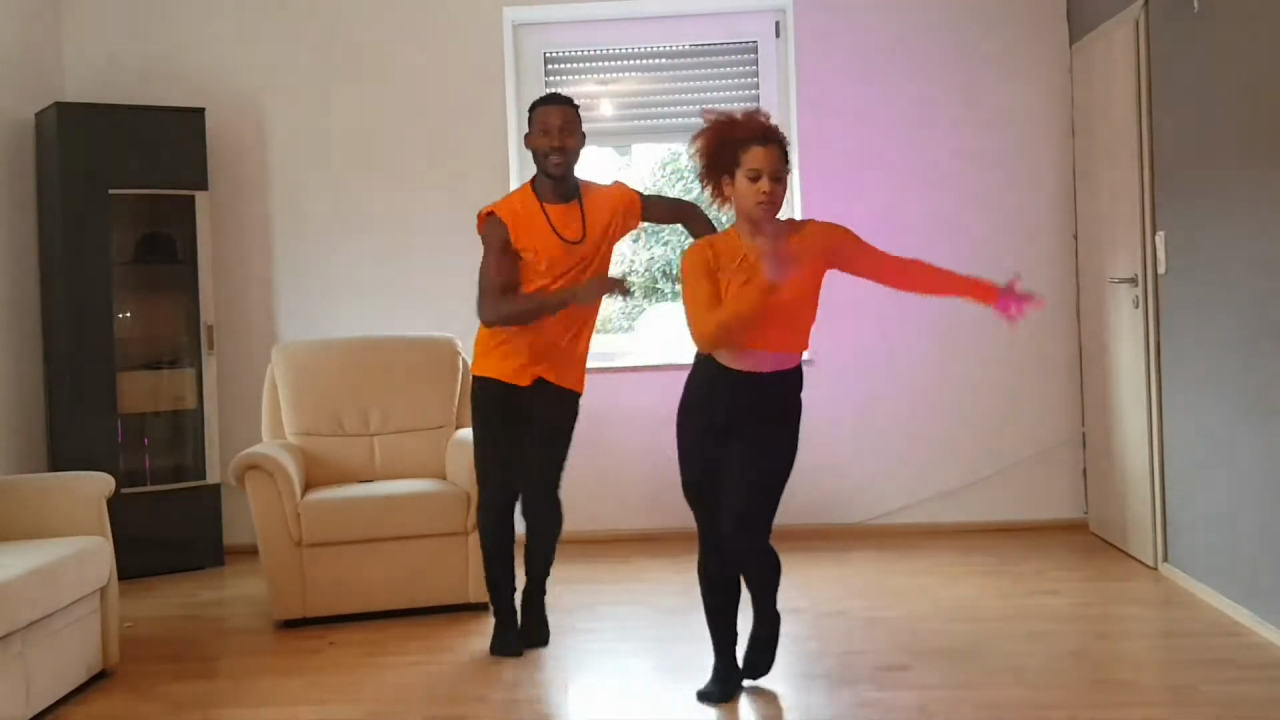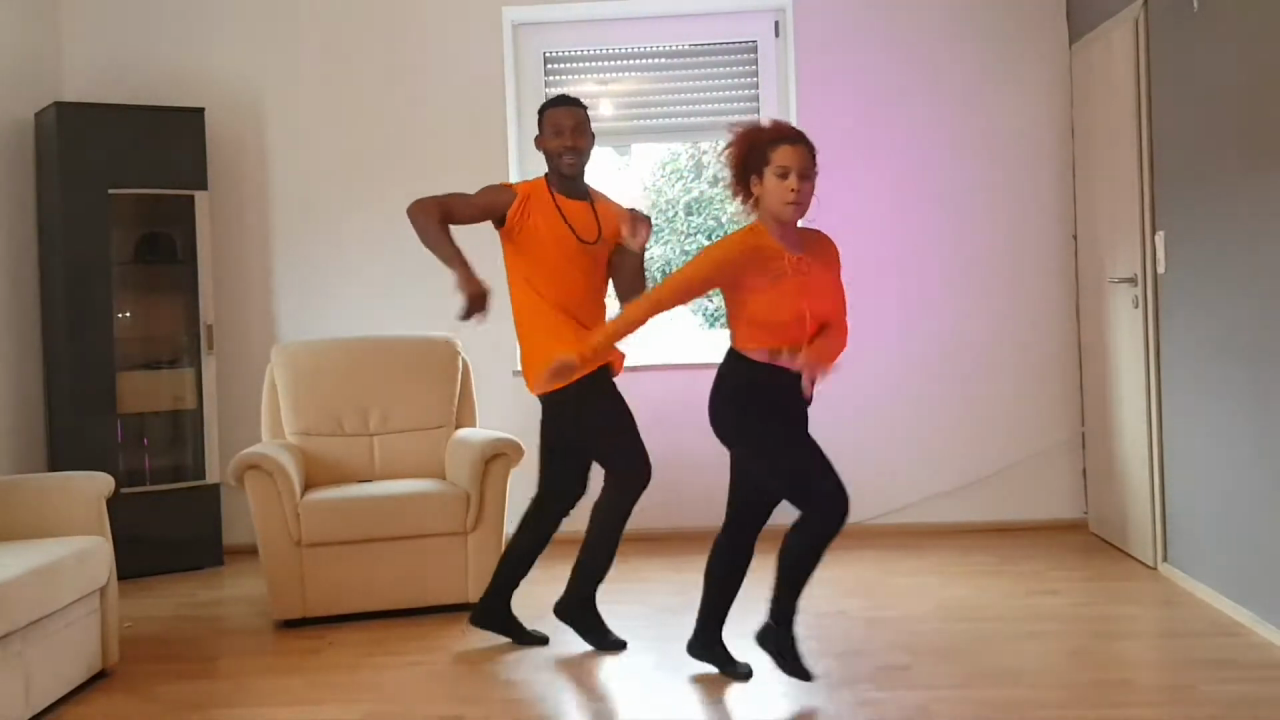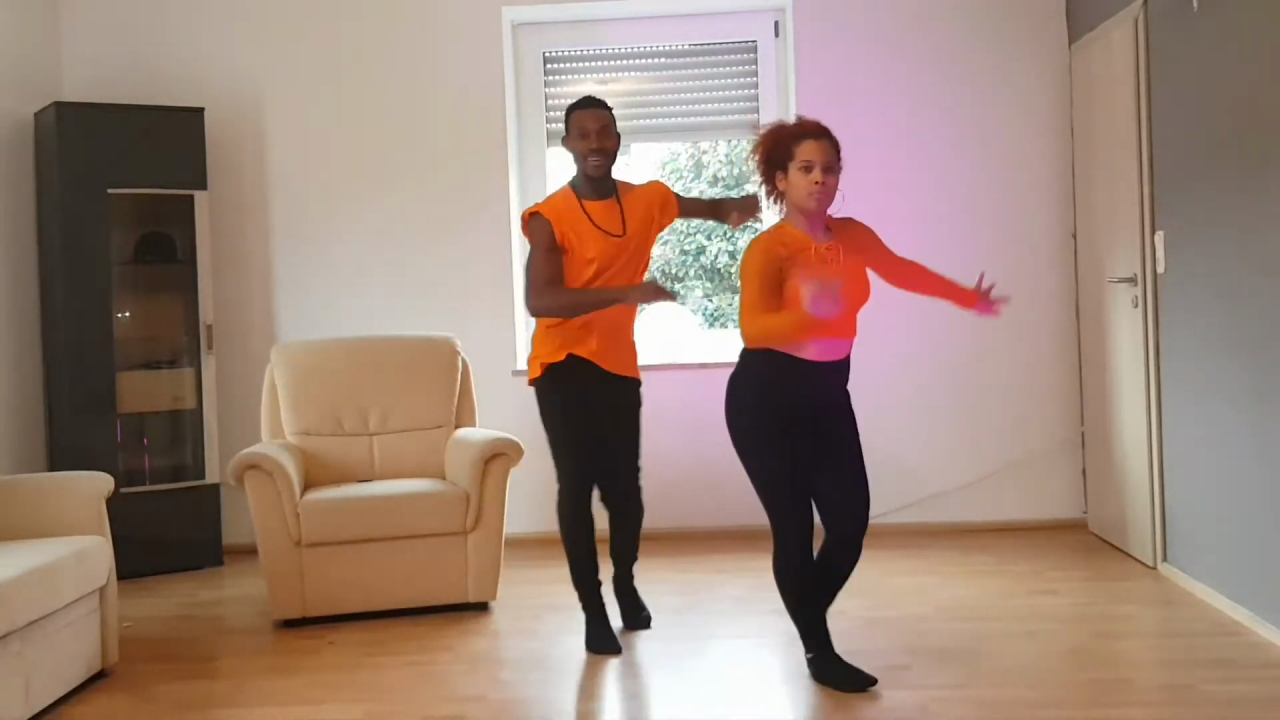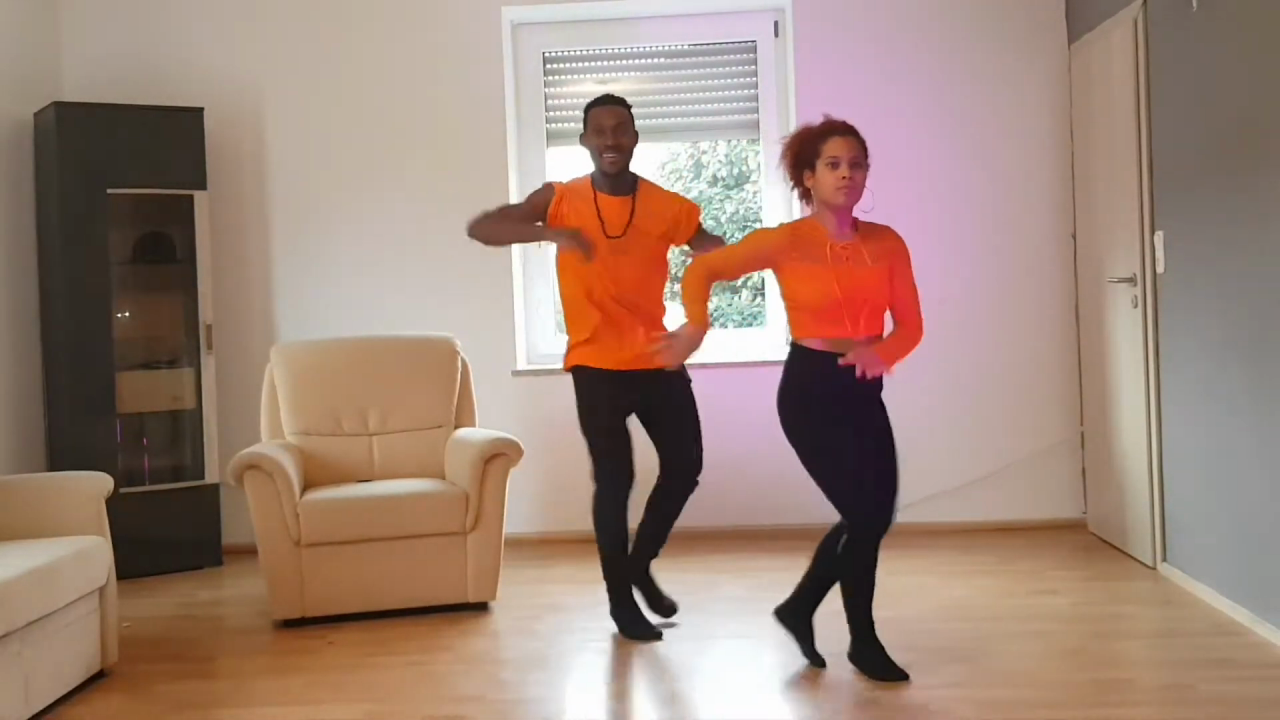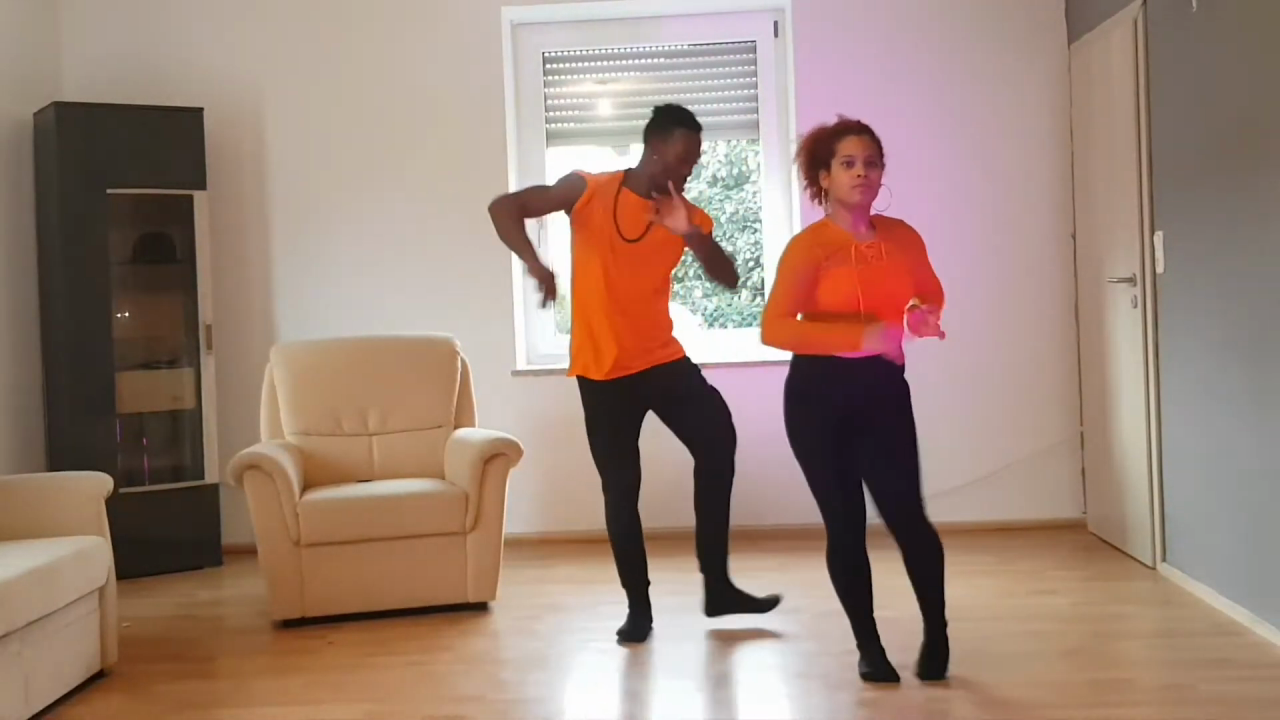
dt=0.3s
person 1, frame 1
left shoulder: (815, 240)
right shoulder: (703, 256)
left elbow: (896, 271)
right elbow: (707, 335)
left wrist: (990, 293)
right wrist: (761, 284)
left hip: (771, 408)
right hip: (709, 405)
left knee: (745, 533)
right knee: (715, 541)
left ankle: (765, 619)
right ankle: (724, 663)
person 1, frame 2
left shoulder: (822, 250)
right shoulder: (739, 251)
left elbow: (836, 328)
right elbow: (659, 298)
left wrist: (816, 358)
right wrist: (584, 352)
left hip: (788, 403)
right hip: (748, 402)
left knee: (745, 525)
right knee: (828, 504)
left ankle: (708, 637)
right ankle: (779, 625)
person 1, frame 3
left shoulder: (853, 237)
right shoulder: (766, 249)
left elbow: (904, 272)
right elbow: (754, 330)
left wrist: (970, 298)
right wrist: (807, 311)
left hip: (828, 394)
right hip: (766, 401)
left knee: (849, 525)
right knee: (793, 528)
left ankle: (808, 623)
right ankle: (817, 649)
person 1, frame 4
left shoulder: (888, 243)
right shoulder: (786, 240)
left elbow: (910, 325)
right elbow: (700, 272)
left wrist: (881, 352)
right wrist: (696, 323)
left hip: (864, 394)
right hip: (811, 390)
left knee: (871, 515)
right knee: (870, 509)
left ankle: (799, 609)
right ankle: (863, 638)
person 1, frame 5
left shoulder: (903, 237)
right shoulder: (807, 247)
left elbow: (931, 296)
right elbow: (777, 330)
left wrist: (925, 315)
right wrist: (865, 333)
left hip: (883, 390)
right hip: (819, 394)
left knee: (906, 515)
right knee: (845, 524)
left ankle: (936, 630)
right ankle: (869, 647)
person 2, frame 1
left shoulder: (614, 201)
right shoulder: (502, 219)
left elbow: (682, 213)
right elbow: (492, 310)
left wrist: (707, 227)
right wrist: (575, 291)
left hip: (562, 374)
right hip: (499, 372)
left knee: (536, 488)
right knee: (496, 491)
left ankle: (534, 601)
right ankle: (503, 613)
person 2, frame 2
left shoulder: (611, 213)
right shoulder: (515, 200)
left elbow: (633, 300)
right elbow: (423, 210)
left wrist: (635, 249)
right wrist: (464, 273)
left hip: (591, 366)
right hip: (562, 366)
left knee: (561, 492)
right knee: (630, 469)
left ankle: (494, 604)
right ankle: (579, 598)
person 2, frame 3
left shoulder: (652, 198)
right shoulder: (545, 218)
left elbow: (721, 208)
right elbow: (541, 302)
left wrist: (749, 204)
right wrist: (627, 292)
left hip: (615, 365)
right hip: (560, 362)
left knee: (622, 488)
right knee: (574, 478)
left ankle: (624, 583)
right ankle: (592, 608)
person 2, frame 4
left shoulder: (670, 206)
right shoulder: (559, 199)
right elbow: (481, 228)
left wrist: (707, 248)
right wrist: (551, 232)
left hip: (659, 359)
right hip: (597, 363)
left knee: (684, 468)
right knee: (614, 478)
left ankle: (640, 567)
right ankle: (620, 597)
person 2, frame 5
left shoulder: (688, 214)
right shoulder: (587, 190)
left elbow: (728, 278)
right elbow: (503, 210)
left wrist: (691, 234)
right wrist: (534, 264)
left hip: (663, 359)
right hip: (602, 366)
left knee: (716, 446)
right knee: (621, 487)
left ankle: (718, 586)
right ankle: (638, 603)
